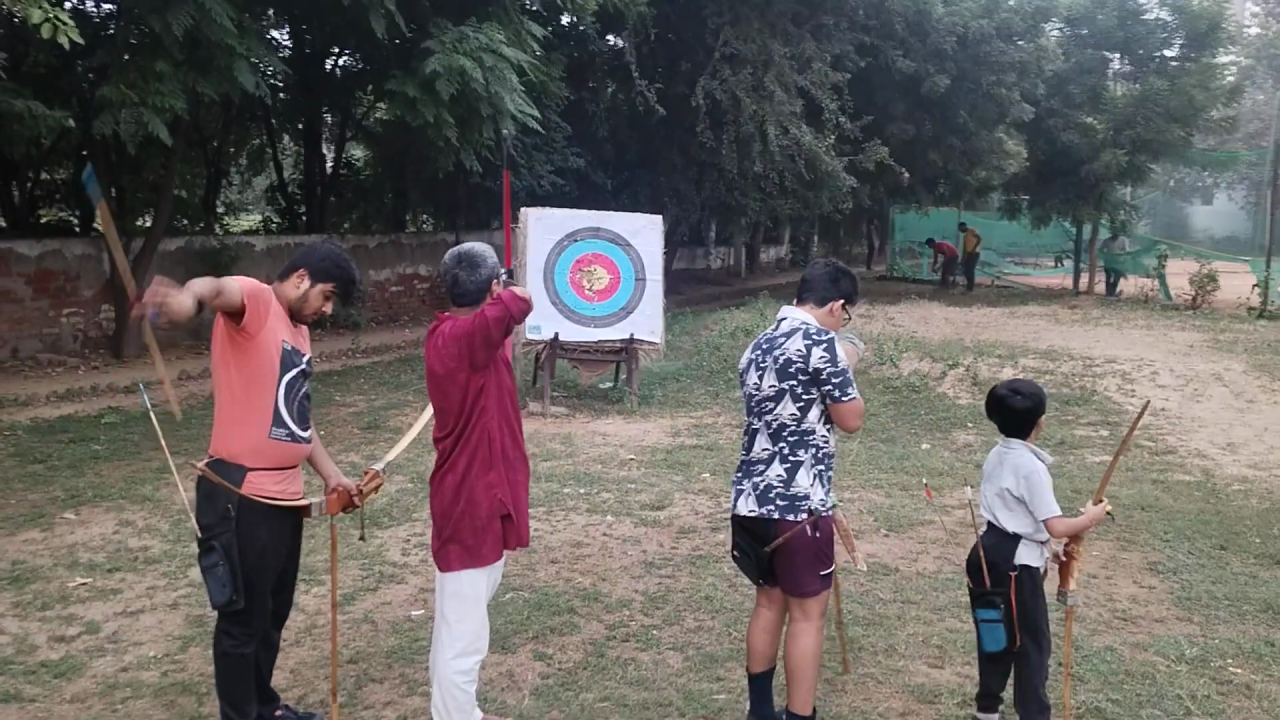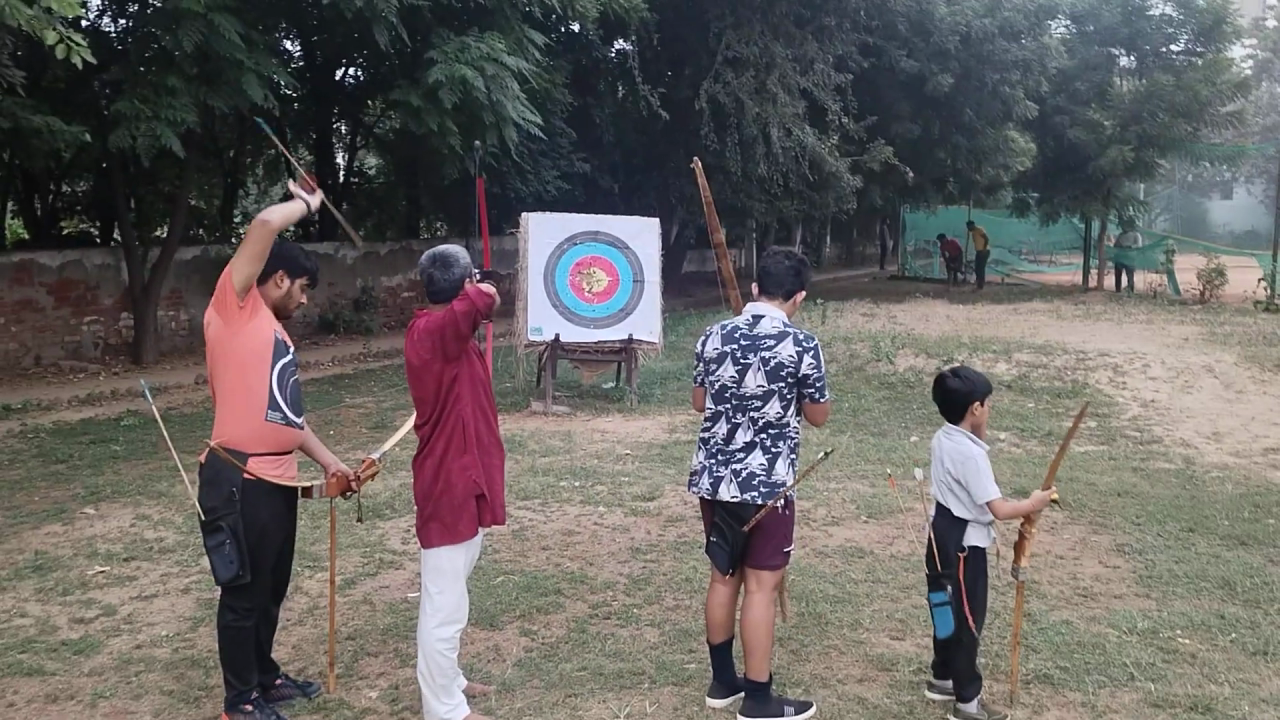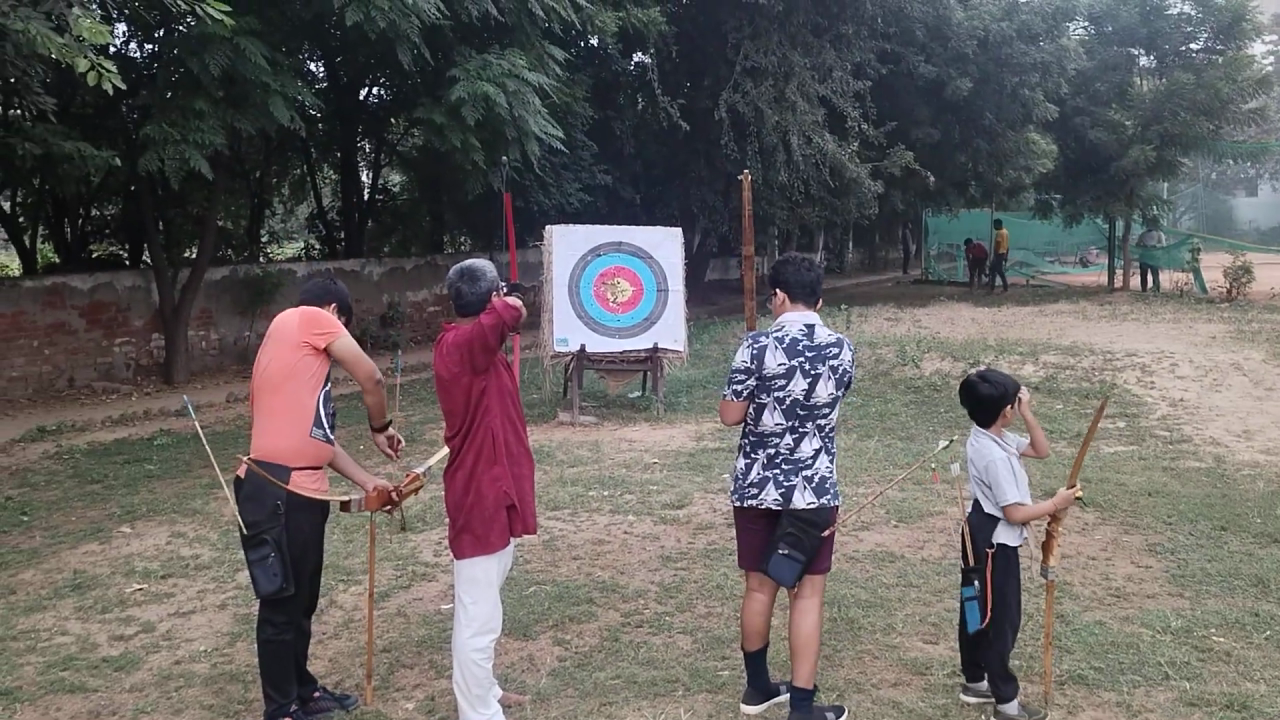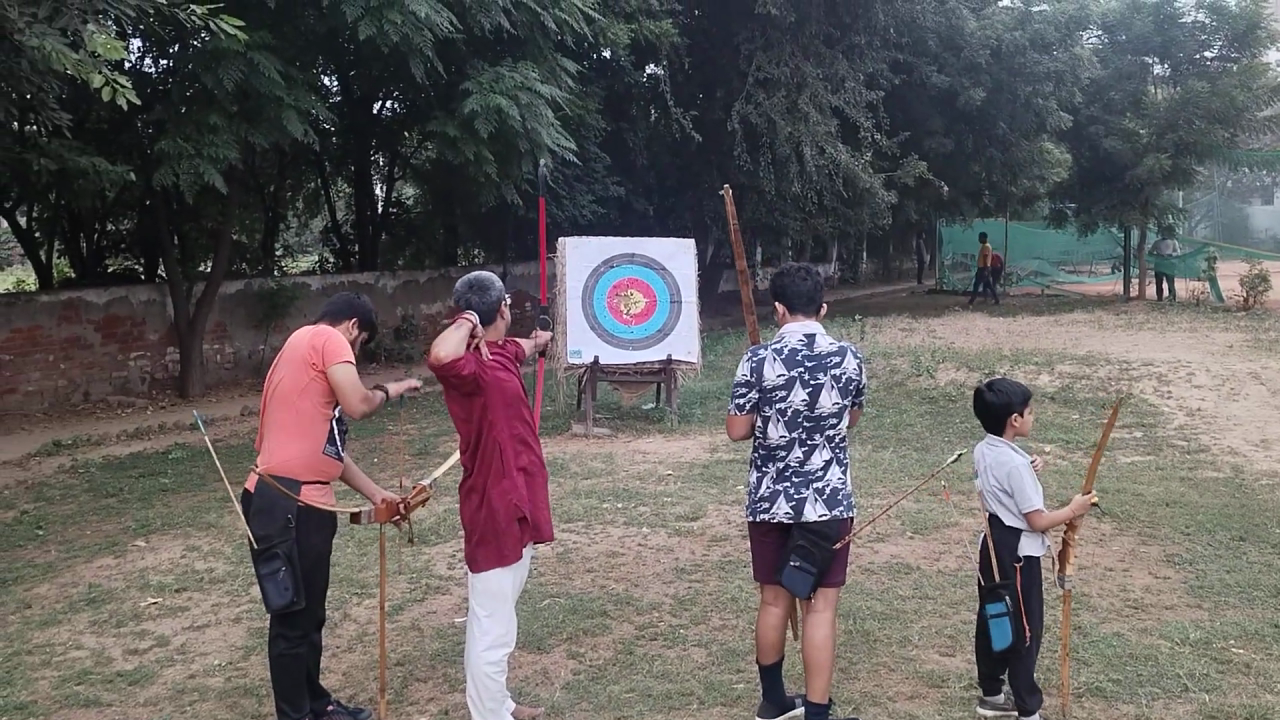
dt=1s
person 1, frame 1
left shoulder: (298, 328)
right shoulder: (253, 300)
right elbow: (214, 291)
left wrist: (331, 473)
right wrist: (191, 299)
left hip: (283, 495)
right hip: (241, 495)
left knee: (273, 612)
right knee: (243, 617)
person 1, frame 2
left shoulder: (276, 330)
right shoulder: (235, 308)
right elbow: (263, 227)
left wrist: (329, 461)
right wrist: (304, 202)
left hip: (277, 480)
right hip: (241, 481)
left knee: (272, 588)
right knee: (244, 591)
person 1, frame 3
left shoulder: (293, 342)
right shoulder: (307, 318)
right elbow: (370, 377)
left wrist: (367, 481)
right wrist: (381, 428)
left hip: (300, 492)
right hip: (277, 492)
left knee: (301, 599)
right knee: (282, 604)
person 1, frame 4
left shoulder: (306, 348)
right shoulder: (327, 339)
right elbow: (357, 405)
left wrist: (375, 493)
right wrist: (388, 390)
left hip: (301, 503)
right hip: (286, 503)
left knee: (309, 613)
right knee: (293, 617)
person 2, frame 1
left shoulder: (447, 333)
right shoulder: (464, 336)
right elbow: (517, 302)
right wrist: (510, 297)
left hip: (469, 495)
right hip: (473, 501)
left knee: (459, 623)
right knee: (463, 633)
person 2, frame 2
left shoulder: (434, 330)
right shoulder: (437, 330)
right elbow: (482, 299)
right wrist: (481, 294)
left hip: (456, 478)
right hip: (451, 483)
left knee: (445, 596)
right knee: (445, 604)
left ankle: (445, 681)
person 2, frame 3
left shoulder: (465, 342)
right shoulder: (465, 343)
right elbow: (511, 311)
right wrist: (507, 307)
left hip: (488, 488)
right hip: (482, 493)
left knee: (479, 607)
right knee: (479, 614)
person 2, frame 4
left shoulder: (497, 352)
right shoulder: (471, 365)
right elbow: (440, 356)
left wrist: (535, 343)
right wrist: (466, 324)
left hip: (509, 505)
right hip: (497, 510)
left knee: (492, 621)
right knee: (493, 628)
person 3, frame 1
left shoulder: (759, 345)
right shoulder: (819, 341)
right elbow: (851, 419)
right wrist: (845, 369)
left hip: (753, 496)
right hip: (797, 500)
left knee: (770, 601)
right knee: (810, 613)
person 3, frame 2
left shoulder: (715, 335)
right shoulder: (801, 345)
right elbow: (818, 415)
left hip: (713, 477)
right hip: (764, 484)
left knee: (723, 577)
right knee: (761, 587)
left ankle: (723, 681)
person 3, frame 3
left shoulder: (758, 346)
right shoulder: (842, 350)
left elbow: (730, 416)
left hip: (757, 487)
right hip: (814, 490)
left knee: (759, 586)
right knee: (807, 593)
person 3, frame 4
left shoulder: (758, 360)
right shoulder: (849, 357)
left elbow: (737, 430)
left hip: (770, 500)
right hip: (827, 501)
left knee: (774, 600)
right knee: (820, 606)
person 4, frame 1
left shoulder: (997, 455)
right shoulder: (1032, 467)
right elbow: (1056, 528)
right wrist: (1091, 517)
left hip: (988, 553)
right hip: (1017, 561)
right knee: (1032, 645)
person 4, frame 2
left shoulder: (943, 437)
right shoulder: (969, 453)
right elbow: (999, 509)
left wrist: (979, 427)
right wrist: (1032, 504)
left hip: (944, 534)
right hip: (963, 541)
left knee: (950, 614)
right knee: (967, 621)
left ankle: (942, 679)
person 4, frame 3
left shoulder: (989, 437)
right shoulder: (995, 456)
left elbow: (1042, 451)
right elbow: (1015, 513)
left wrist: (1028, 414)
right wrist: (1055, 503)
left hip: (979, 536)
right hip: (995, 543)
right knee: (1001, 620)
left ankle: (975, 682)
person 4, frame 4
left shoulder: (983, 450)
right shoulder: (1015, 464)
right elbow: (1037, 521)
right wrist: (1073, 509)
left hip: (994, 544)
right hip: (1017, 553)
left knee: (991, 622)
right knee: (1024, 633)
